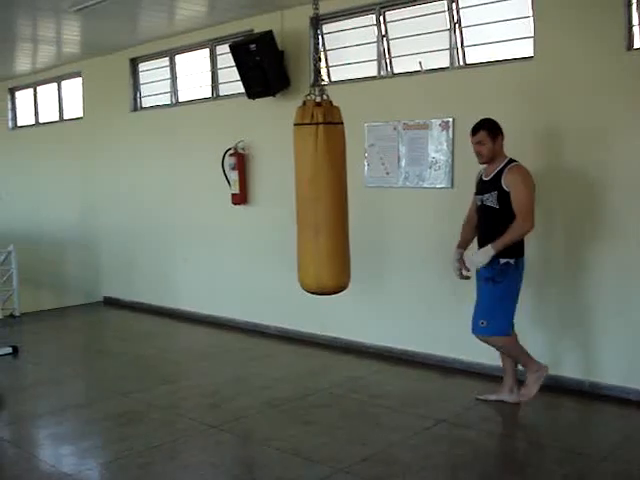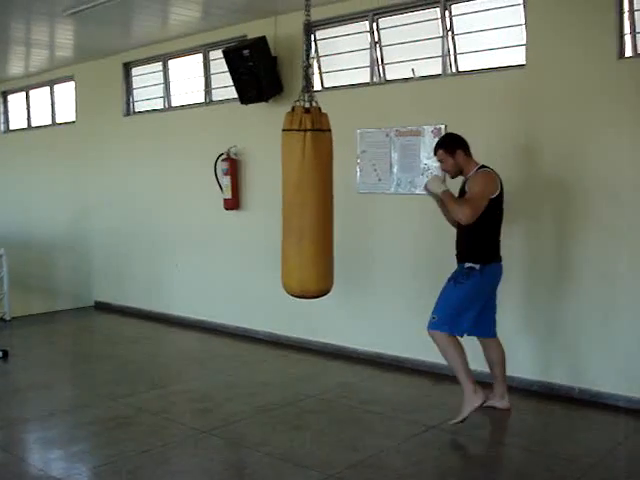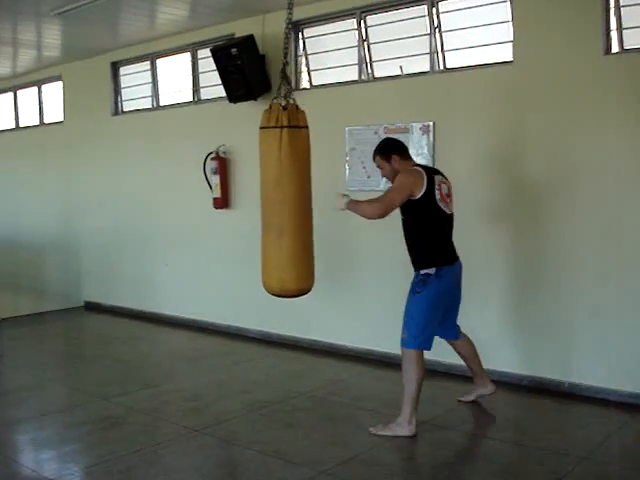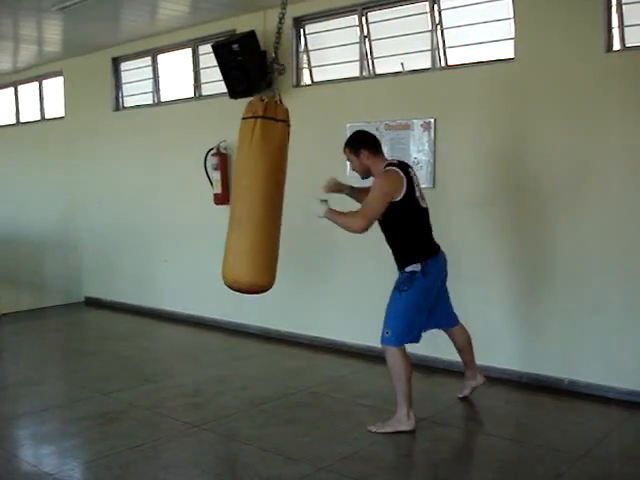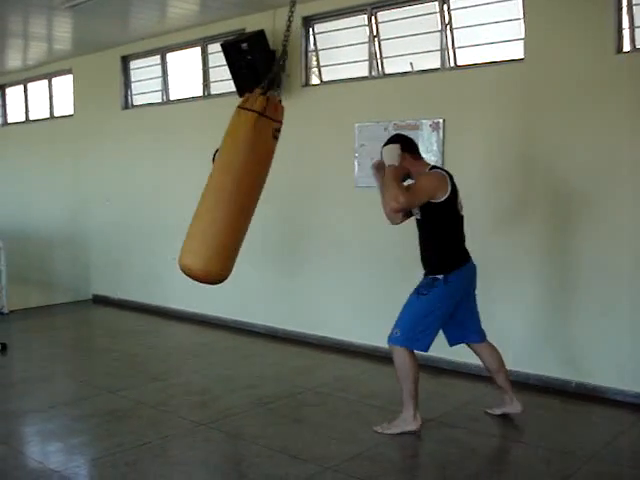
dt=0.4s
person 1, frame 1
left shoulder: (516, 173)
right shoulder: (483, 175)
left elbow: (525, 221)
right elbow: (472, 217)
left wrist: (491, 249)
right wrist: (460, 250)
left hip: (504, 262)
right hip: (486, 262)
left knee: (486, 329)
right knee: (500, 327)
left ankle: (533, 368)
right ankle: (509, 389)
person 1, frame 2
left shoulder: (484, 178)
right shoulder: (470, 180)
left elbow: (465, 216)
right elbow: (456, 219)
left wrist: (442, 191)
right wrist: (438, 194)
left hip: (477, 268)
right hip: (481, 268)
left knee: (439, 328)
right knee: (486, 333)
left ankle: (471, 392)
right ankle: (500, 394)
person 1, frame 3
left shoulder: (412, 177)
right shoulder: (433, 177)
left elbow: (376, 210)
left wrist: (348, 203)
right wrist: (406, 203)
left hip: (433, 273)
right hip: (449, 268)
left knee: (411, 344)
right knee: (450, 332)
left ankle: (407, 420)
right ankle: (483, 383)
person 1, frame 4
left shoulder: (389, 178)
right shoulder: (393, 173)
left elbow: (359, 223)
right elbow: (369, 199)
left wrist: (328, 213)
right wrist: (341, 188)
left hip: (418, 270)
right hip: (432, 260)
left knee: (391, 341)
right knee: (448, 322)
left ankle: (405, 417)
right ankle: (472, 374)
person 1, frame 5
left shoulder: (434, 179)
right shoulder: (421, 184)
left elbow: (395, 204)
right elbow: (397, 214)
left wrist: (389, 169)
right wrist: (382, 176)
left hip: (443, 278)
right hip: (460, 272)
left knee: (399, 343)
right knee: (476, 340)
left ankle: (410, 416)
right ankle: (511, 401)
